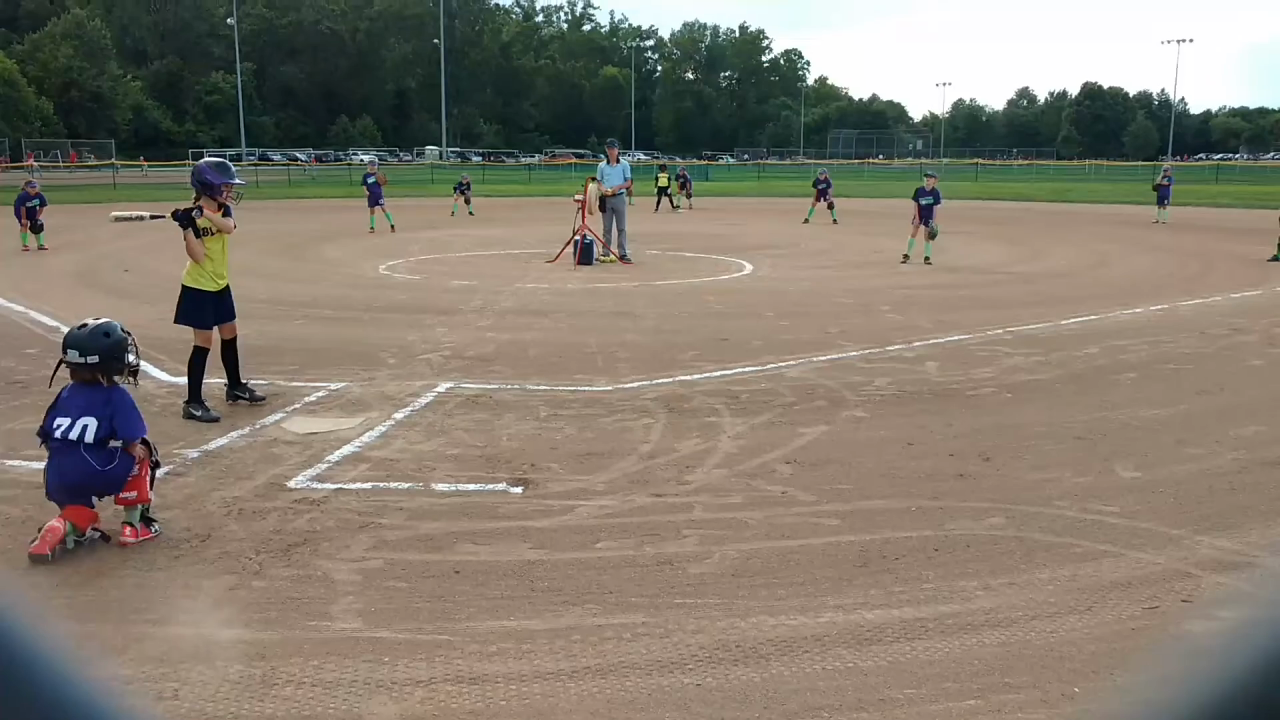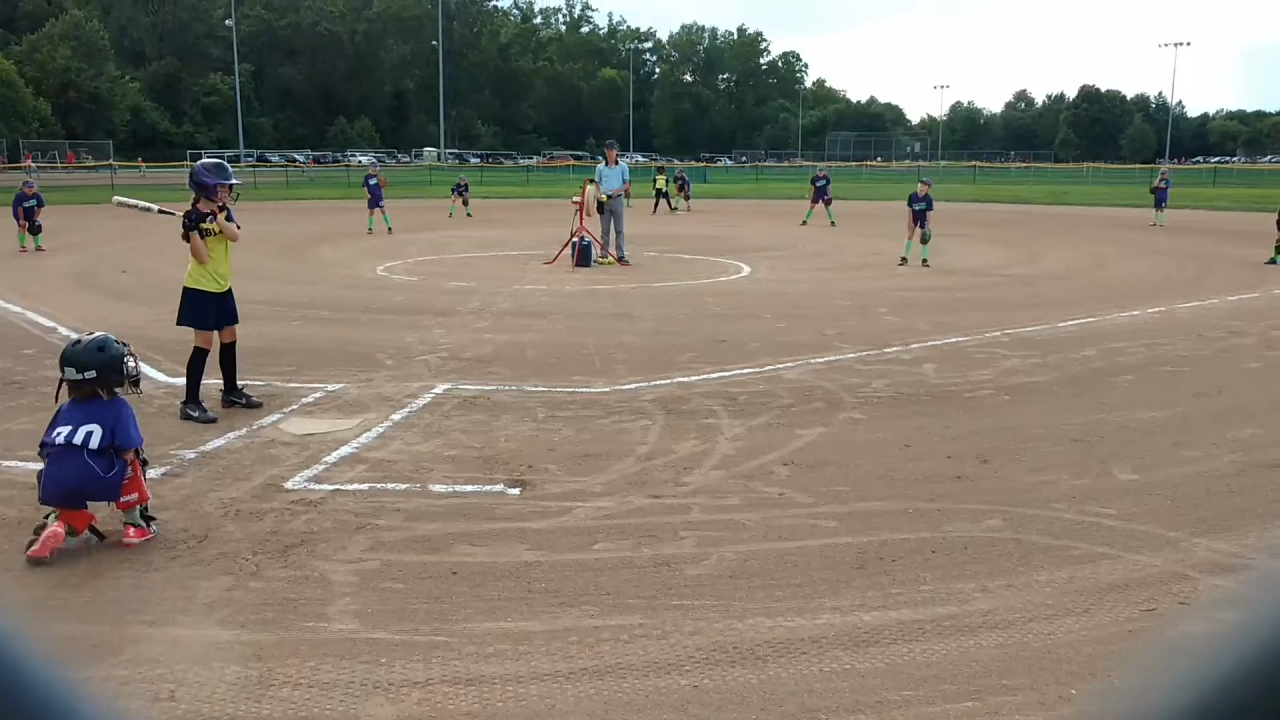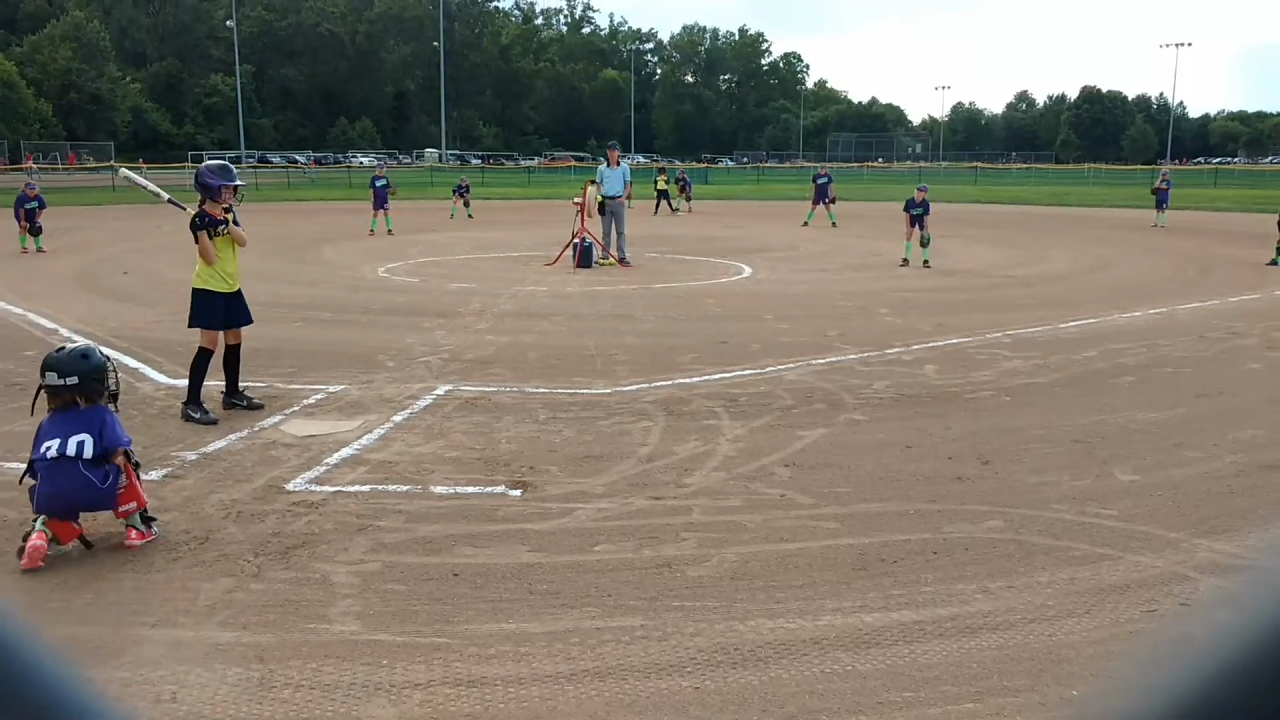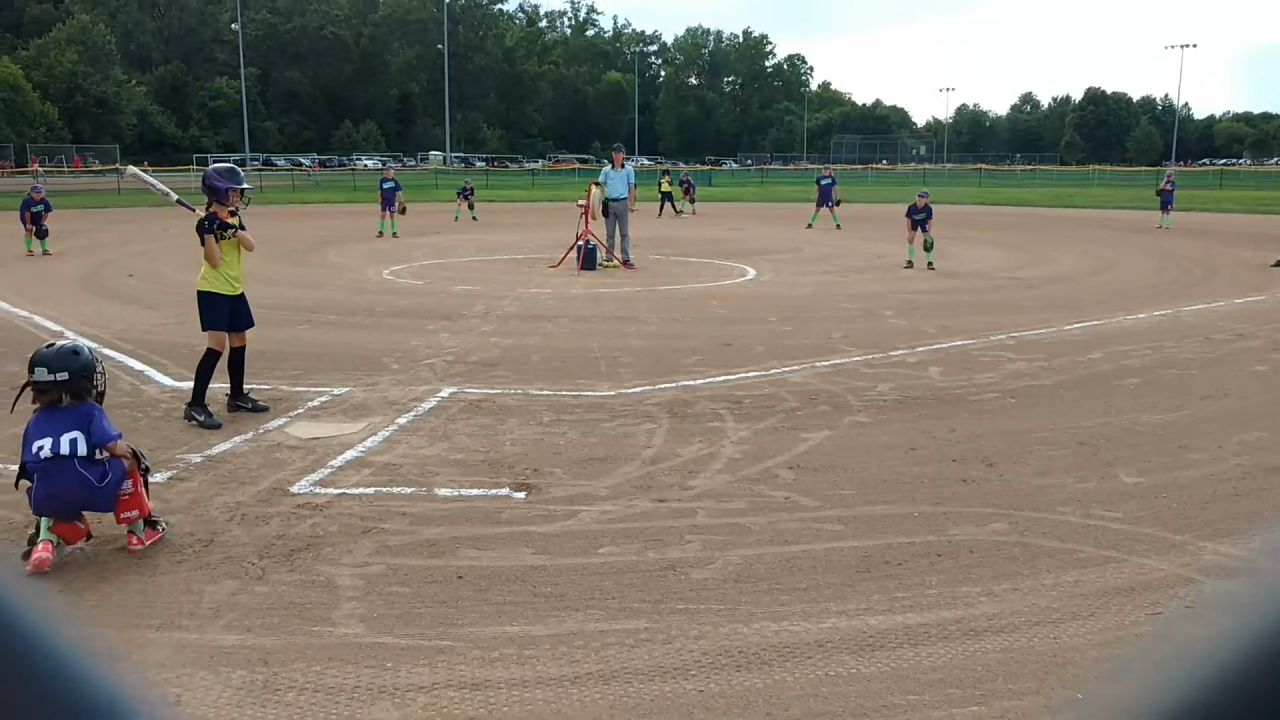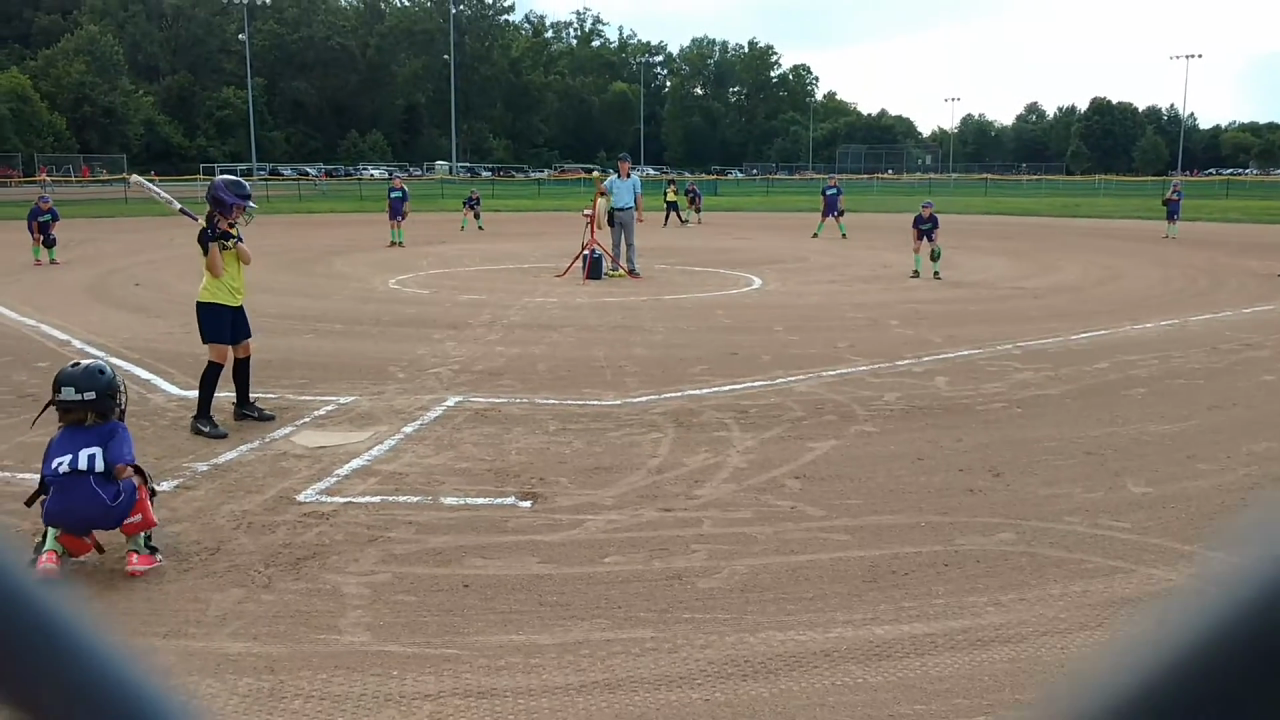
dt=0.2s
person 1, frame 1
left shoulder: (222, 210)
right shoulder: (192, 217)
left elbow: (229, 228)
right elbow: (198, 257)
left wrist: (202, 213)
right wrist: (186, 226)
left hip: (220, 284)
right hip: (199, 287)
left knee: (230, 334)
right knee: (203, 342)
left ankle: (235, 386)
right ankle: (193, 403)
person 1, frame 2
left shoulder: (223, 211)
right shoulder: (192, 218)
left elbow: (235, 236)
right elbow: (202, 258)
left wrist: (214, 218)
right wrist: (192, 227)
left hip: (222, 286)
right hip: (200, 288)
left knee: (229, 338)
right knee: (204, 343)
left ankle: (231, 392)
right ankle: (190, 403)
person 1, frame 3
left shoulder: (228, 213)
right shoulder: (199, 219)
left elbow: (243, 241)
right elbow: (209, 258)
left wrist: (224, 224)
right wrist: (202, 229)
left hip: (231, 287)
right hip: (208, 289)
left knee: (234, 340)
right knee: (208, 344)
left ankle: (232, 394)
right ankle: (192, 404)
person 1, frame 4
left shoulder: (234, 216)
right shoulder: (206, 223)
left elbow: (250, 246)
right elbow: (215, 261)
left wrist: (232, 229)
right wrist: (210, 232)
left hip: (235, 289)
right hip: (213, 290)
left knee: (239, 342)
right knee: (217, 346)
left ankle: (237, 396)
right ankle: (196, 405)
person 1, frame 5
left shoulder: (232, 229)
right shoulder: (207, 233)
left elbow: (247, 259)
right elbow: (216, 271)
left wrist: (233, 240)
right wrist: (212, 238)
left hip: (234, 300)
right hip: (214, 302)
left knee: (243, 351)
right knee: (218, 357)
left ankle: (243, 405)
right ankle: (201, 418)
person 2, frame 1
left shoulder: (67, 393)
right shoulder: (116, 395)
left elbow: (47, 437)
right elbow: (132, 445)
right wrist: (137, 450)
left hip: (57, 479)
right hip: (93, 474)
left knee: (82, 515)
right knee: (141, 453)
left ankle: (62, 527)
right ankle: (134, 524)
person 2, frame 2
left shoulder: (66, 408)
right shoulder: (117, 407)
left elbow: (46, 452)
right elbow: (126, 452)
right wrist: (128, 456)
left hip: (52, 486)
right hip: (93, 481)
left knee: (74, 513)
right knee: (132, 460)
left ankle: (57, 526)
right ankle: (135, 525)
person 2, frame 3
left shoulder: (48, 422)
right shoulder: (102, 414)
left elbow: (36, 468)
right elbow: (116, 453)
right wrist: (117, 460)
left hip: (47, 498)
right hip: (89, 492)
left knee: (61, 508)
right knee: (123, 464)
left ankle: (40, 534)
right ankle: (137, 527)
person 2, frame 4
left shoulder: (35, 422)
right shoulder: (90, 411)
left elbow: (29, 469)
right elbow: (112, 446)
right wrist: (123, 450)
left hip: (44, 500)
right hip: (87, 491)
right knee: (129, 461)
left ankle: (44, 544)
right ankle: (140, 532)
person 2, frame 5
left shoulder: (58, 439)
right shoulder: (114, 430)
left elbow: (47, 485)
right elbow: (120, 469)
right wrist: (130, 475)
left hip: (59, 514)
right hip: (102, 510)
right knee: (136, 480)
left ankle: (49, 554)
right ankle: (138, 552)
